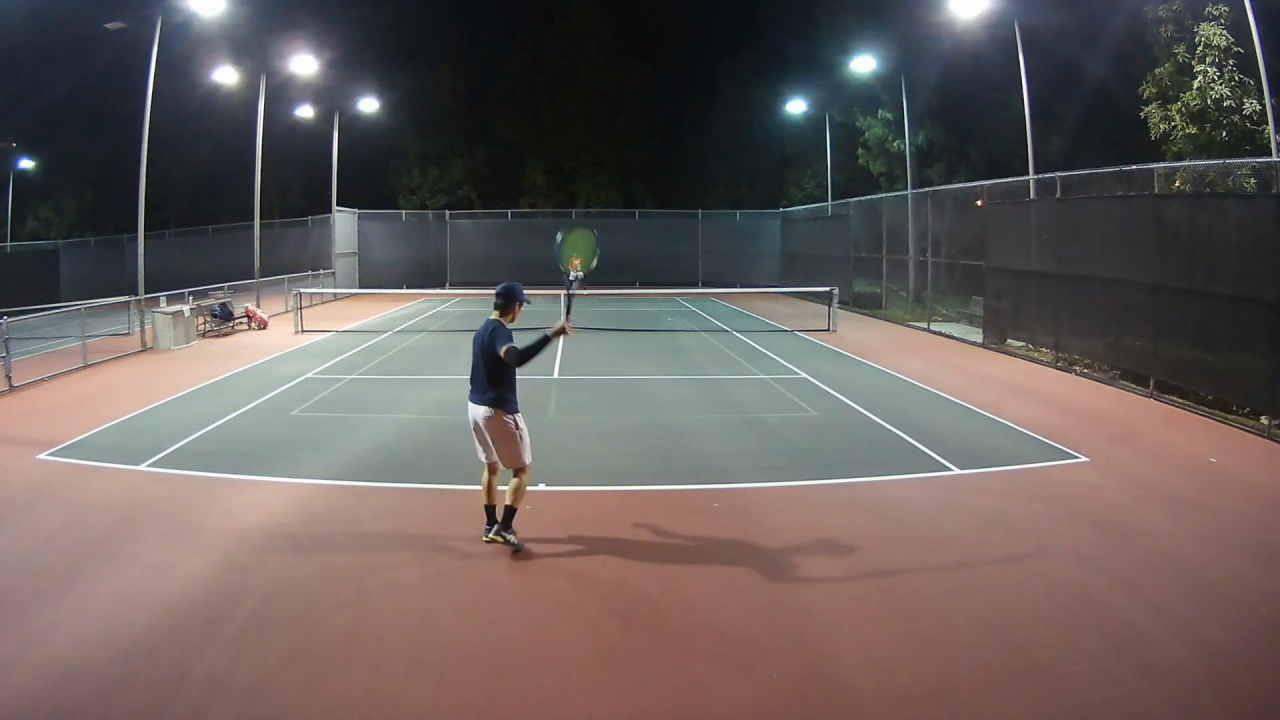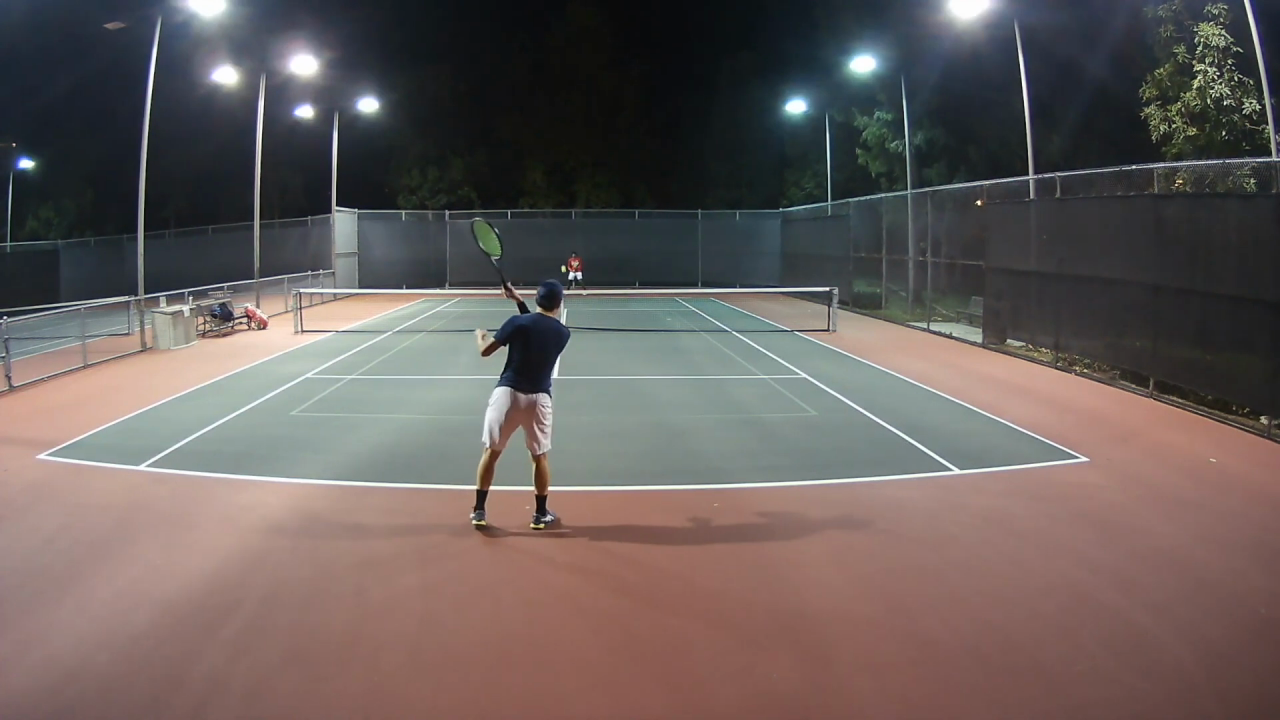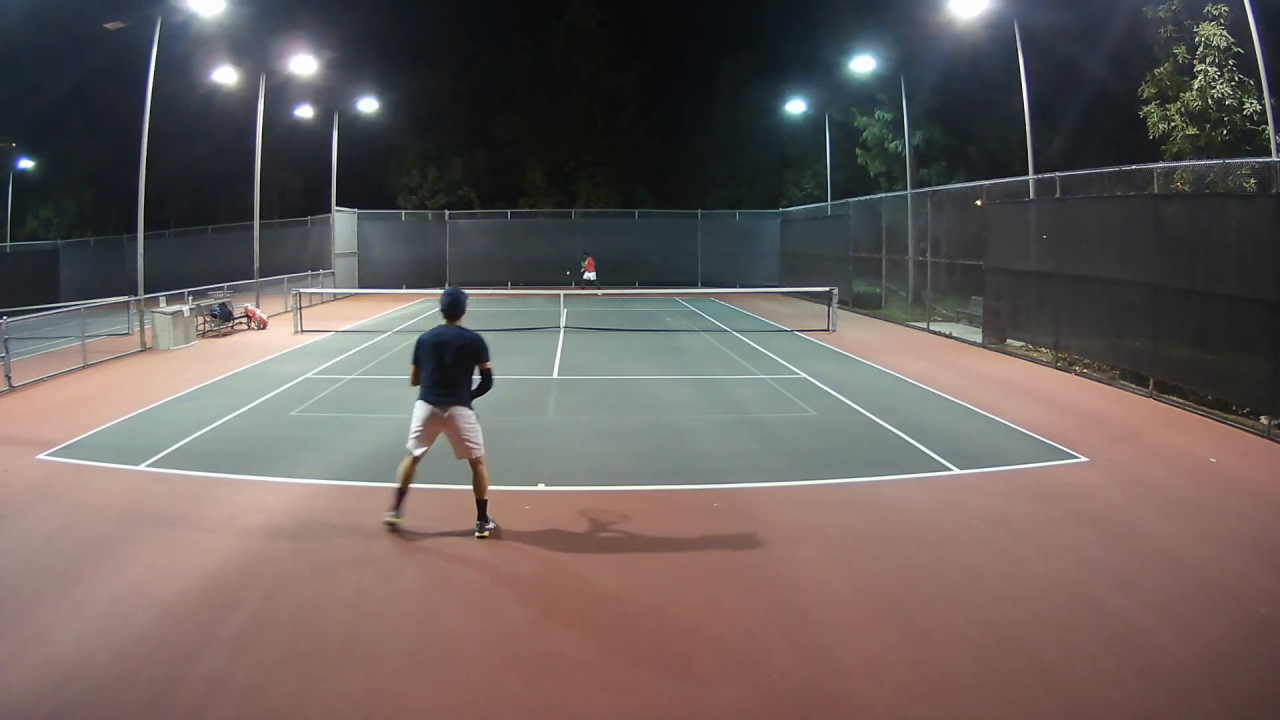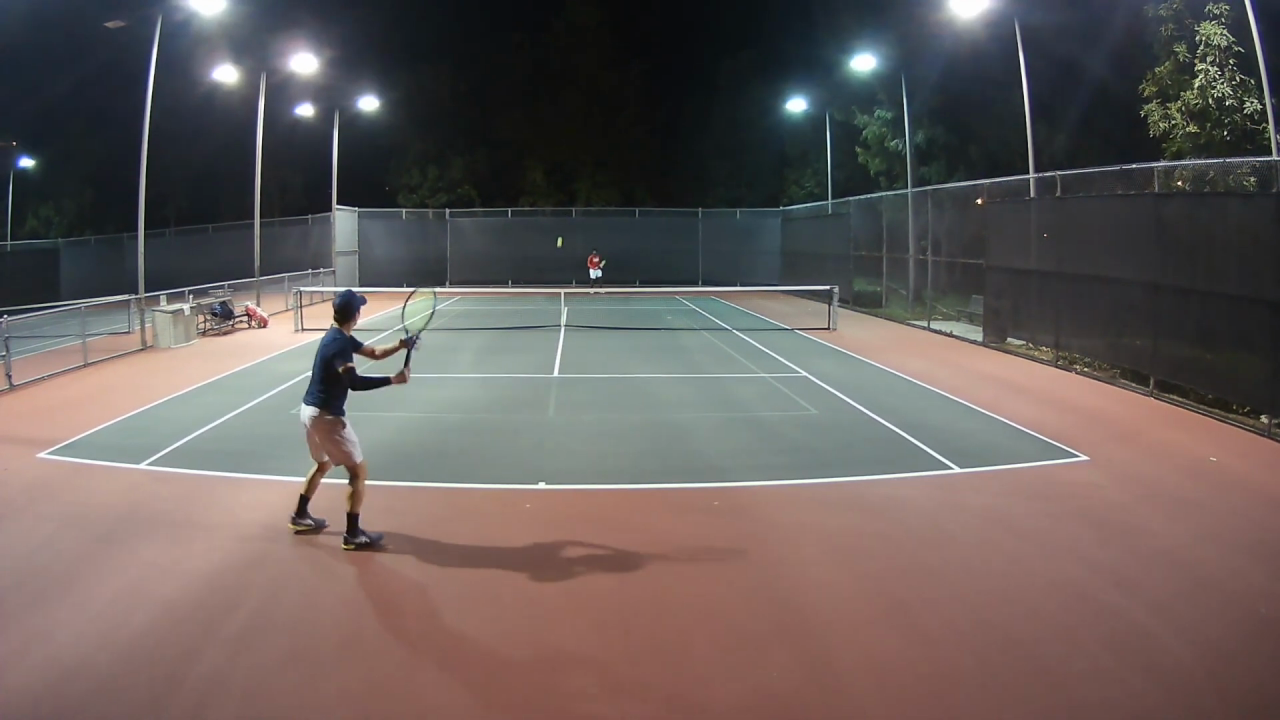
dt=1s
person 1, frame 1
left shoulder: (483, 330)
right shoulder: (499, 331)
right elbow: (515, 359)
right wrist: (550, 335)
left hip: (476, 407)
right hip: (500, 411)
left knee: (491, 467)
right knee: (522, 470)
left ankle: (491, 525)
right ankle: (504, 527)
person 1, frame 2
left shoulder: (518, 322)
right shoulder: (563, 333)
left elbow: (485, 351)
left wrist: (479, 336)
right wrist: (519, 300)
left hip: (507, 393)
right hip: (539, 398)
left knee: (491, 452)
right knee: (540, 457)
left ankle: (479, 511)
right ankle: (541, 514)
person 1, frame 3
left shoulder: (425, 339)
right shoulder: (475, 341)
left elbow: (415, 380)
right elbow: (487, 382)
left hip: (427, 407)
right hip: (459, 410)
left knee: (412, 457)
right knee: (478, 462)
left ankle: (395, 510)
right ankle: (482, 521)
person 1, frame 4
left shoulder: (336, 337)
right shoulder: (340, 343)
left elbow: (373, 352)
right elbow: (353, 382)
left wrist: (399, 345)
right wrist: (391, 380)
left hip: (310, 410)
right hip: (326, 415)
left knee: (323, 464)
right knee: (358, 470)
left ankle: (301, 516)
right ankle: (353, 534)
